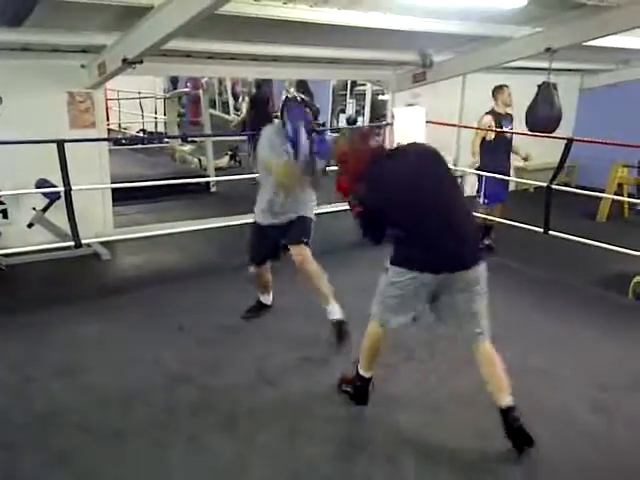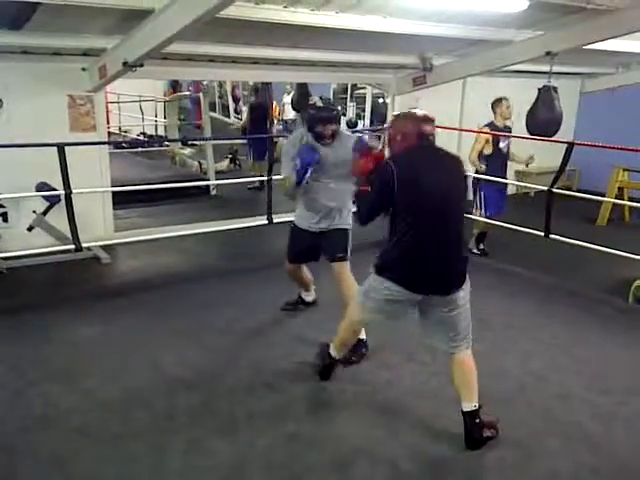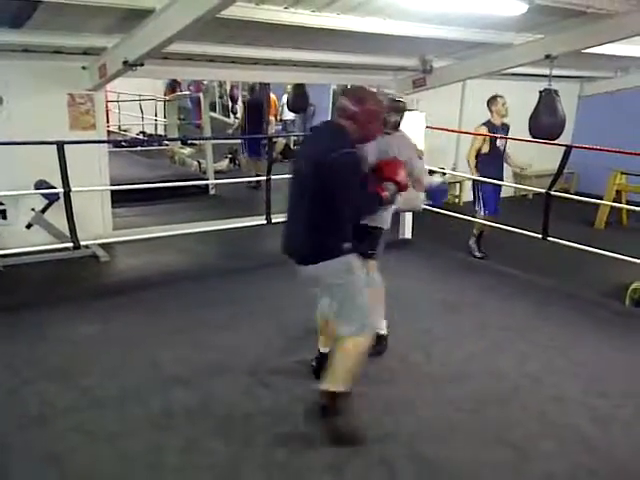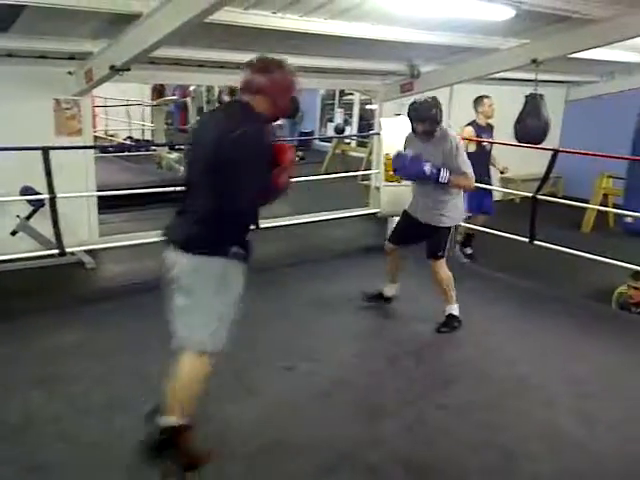
dt=0.5s
person 1, frame 1
left shoulder: (369, 187)
right shoulder: (424, 153)
left elbow: (375, 236)
left wrist: (354, 204)
left hip: (414, 264)
right hip: (467, 258)
left knee: (381, 321)
right knee: (479, 338)
left ankle: (360, 384)
right ankle: (511, 419)
person 1, frame 2
left shoulder: (395, 167)
right shoulder: (455, 165)
left elbow: (365, 214)
left wrist: (363, 181)
left hip: (399, 271)
right hip: (450, 276)
left knee: (361, 307)
right knee: (460, 346)
left ankle: (331, 358)
right ankle: (473, 423)
person 1, frame 3
left shoulder: (317, 137)
right shoulder: (342, 153)
right elbow: (353, 210)
left wrist: (371, 179)
right wrist: (385, 190)
left hip: (301, 243)
right hip: (328, 249)
left knee: (333, 300)
right knee: (361, 328)
left ankle: (326, 358)
right ankle: (332, 402)
person 1, frame 4
left shoulder: (215, 119)
right shoulder: (252, 134)
right elbow: (248, 198)
left wrist: (266, 167)
right wrist: (280, 174)
left hip: (186, 240)
right hip: (217, 248)
left knee: (193, 335)
right knee: (201, 343)
left ankle: (166, 416)
right ankle: (172, 432)
person 2, frame 1
left shoulder: (309, 135)
right shoulder: (271, 137)
right elbow: (287, 180)
right wrist: (296, 144)
left hip: (298, 210)
right hip: (268, 213)
left knee: (301, 257)
right knee: (258, 268)
left ankle: (336, 316)
right ankle: (265, 299)
person 2, frame 2
left shoulder: (349, 143)
right shoulder: (295, 143)
right elbow: (289, 186)
right wrist: (301, 171)
left hip: (337, 220)
right hip: (305, 219)
left knee: (341, 272)
right knee: (292, 266)
left ankle: (360, 338)
right ankle: (308, 296)
person 2, frame 3
left shoulder: (404, 143)
left elbow: (418, 177)
left hip: (378, 212)
left knee: (369, 265)
left ankle: (381, 330)
right ankle: (369, 292)
person 2, frame 4
left shoulder: (452, 143)
right shoulder: (412, 139)
left elbow: (468, 182)
left wrist: (436, 174)
right wrist: (402, 166)
left hip: (443, 213)
right hip: (418, 207)
left knee: (436, 263)
right knee: (391, 247)
left ankle: (453, 312)
right ankle: (388, 291)
person 3, frame 1
left shoulder: (509, 117)
right shoulder: (489, 118)
right elbow: (476, 142)
left wrist: (521, 154)
right wrist: (476, 159)
left hip: (503, 169)
right hip: (488, 169)
left knee: (500, 204)
right knee: (486, 204)
left ankle: (486, 236)
person 3, frame 2
left shoulder: (508, 129)
right shoulder: (487, 131)
right elbow: (473, 154)
left wrist: (522, 161)
right wrist: (477, 165)
left hip: (500, 179)
right hip: (486, 179)
left knee: (494, 214)
right knee: (485, 214)
left ankle: (481, 241)
right ankle: (474, 242)
person 3, frame 3
left shoulder: (505, 127)
right shoulder: (484, 129)
right elbow: (472, 153)
left wrist: (515, 165)
right wrist: (473, 171)
left hip: (497, 177)
right hip: (483, 178)
left knee: (492, 213)
right knee: (485, 213)
left ankle: (478, 241)
right ankle: (474, 240)
person 3, frame 4
left shoulder: (490, 128)
right shoulder: (470, 129)
left wrist: (498, 167)
left hip: (484, 178)
left knee: (484, 213)
right knee: (468, 214)
left ankle: (467, 244)
right ankle: (459, 246)
